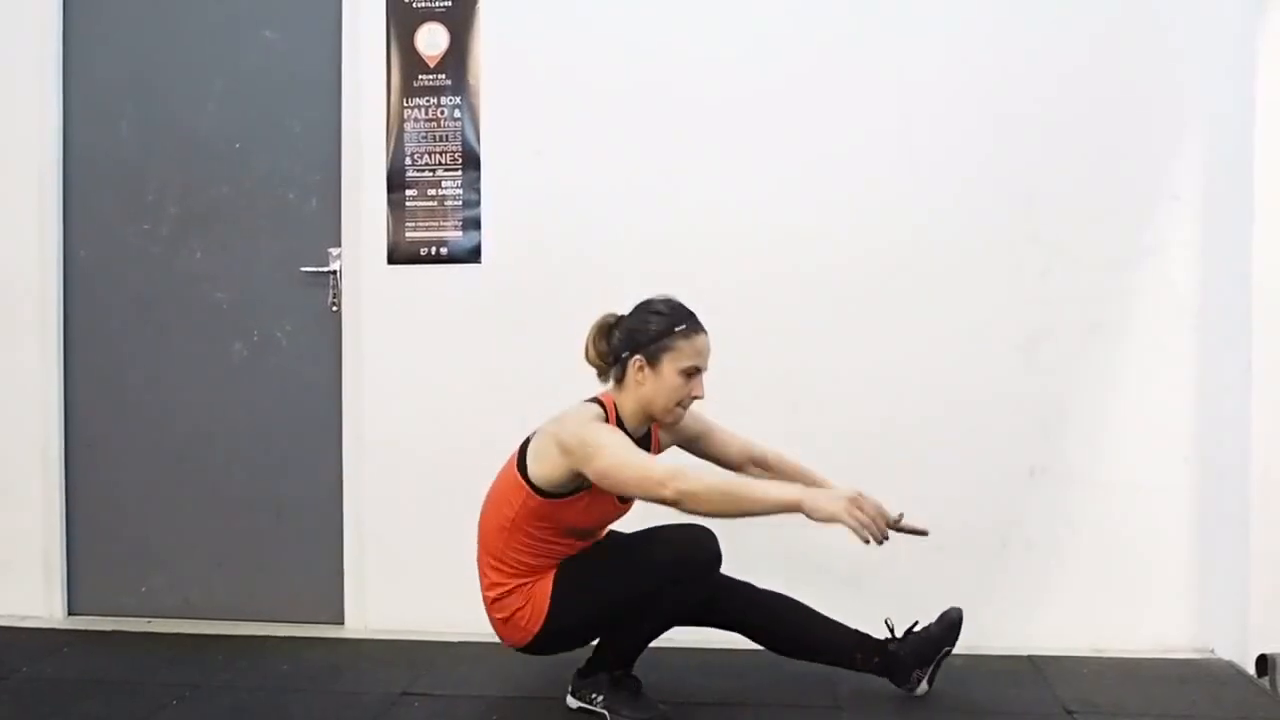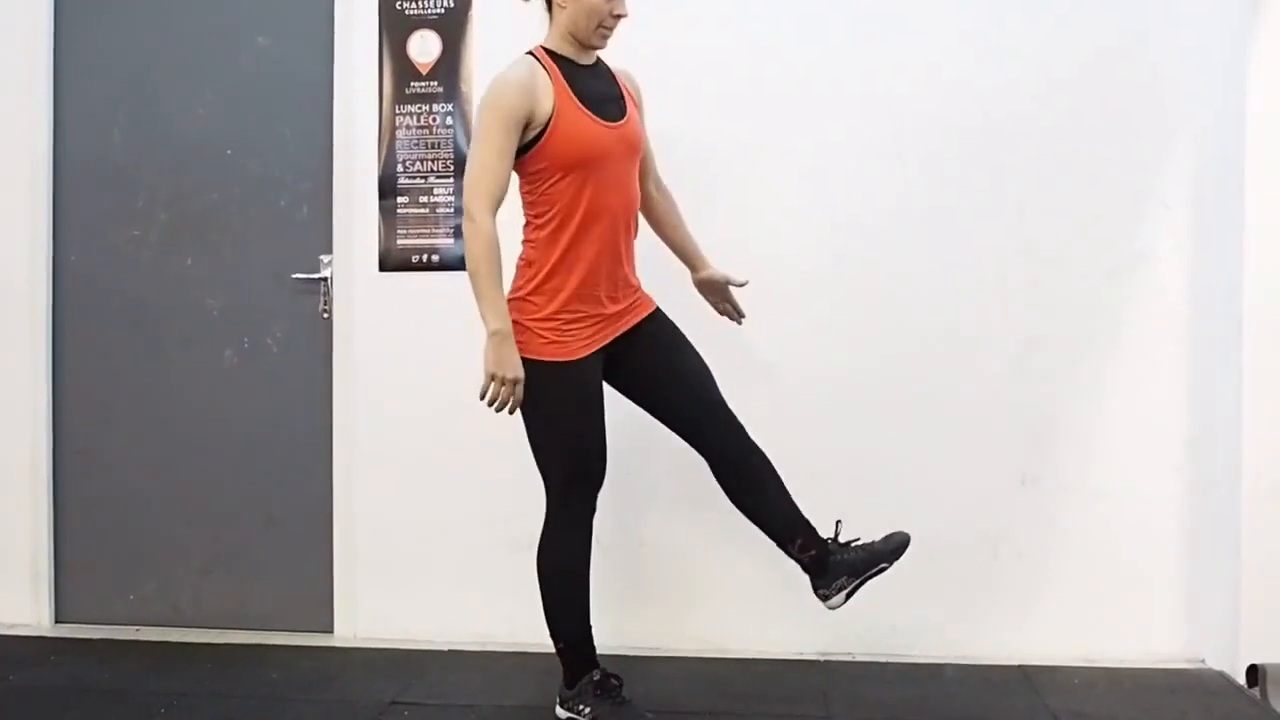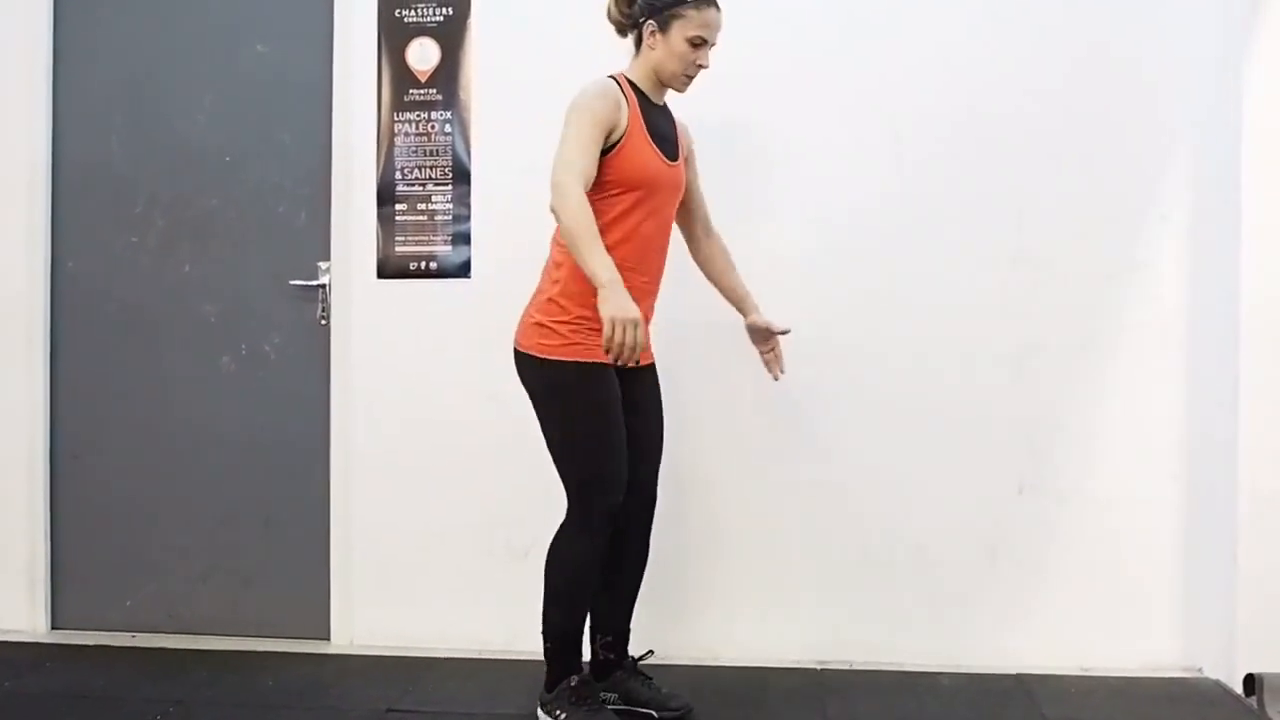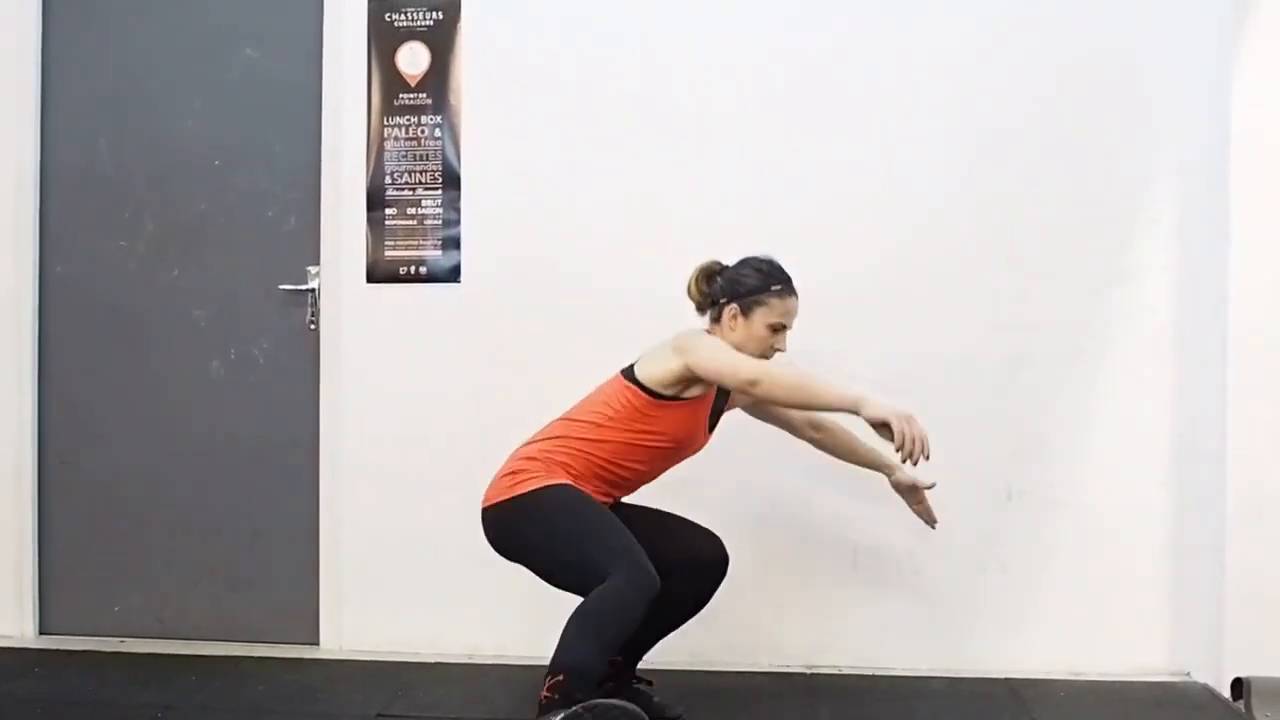
dt=1s
person 1, frame 1
left shoulder: (661, 423)
right shoulder: (583, 433)
left elbow: (756, 462)
right elbow: (677, 487)
left wrist: (851, 501)
right wrist: (804, 500)
left hip: (572, 554)
right hip: (527, 598)
left knee: (731, 598)
right knee: (693, 552)
left ankle: (891, 658)
right ankle: (600, 679)
person 1, frame 2
left shoulder: (623, 85)
right shoulder: (521, 85)
left elbow: (647, 186)
right elbow: (477, 214)
left wrist: (699, 268)
right wrist: (499, 335)
left hip: (627, 312)
right hip: (553, 330)
left knee: (721, 433)
right knee: (575, 500)
left ankle: (824, 563)
person 1, frame 3
left shoulder: (675, 131)
right shoulder: (603, 100)
left elbow: (700, 232)
right elbow: (567, 195)
left wrist: (749, 312)
right wrist: (607, 289)
left hip: (625, 348)
right hip: (566, 342)
left knee: (635, 511)
right knee: (595, 509)
person 1, frame 4
left shoulder: (728, 386)
right shoulder: (693, 351)
left elbow: (810, 425)
right elbow: (760, 377)
left wrist: (892, 471)
right wrist: (866, 404)
left hip: (580, 497)
right hip: (527, 493)
left knee: (703, 560)
right knee: (633, 579)
left ankle: (610, 679)
